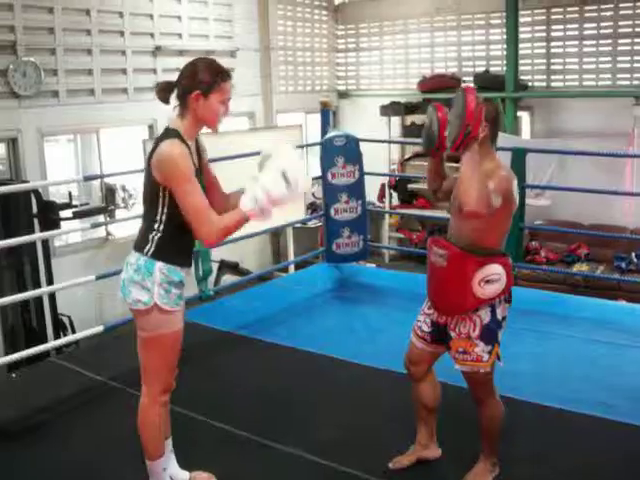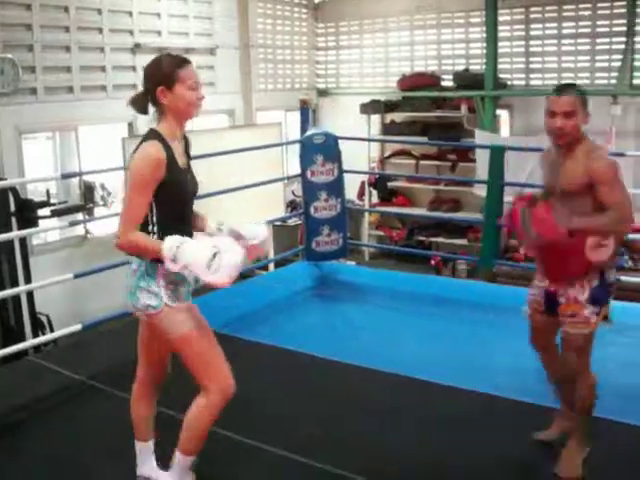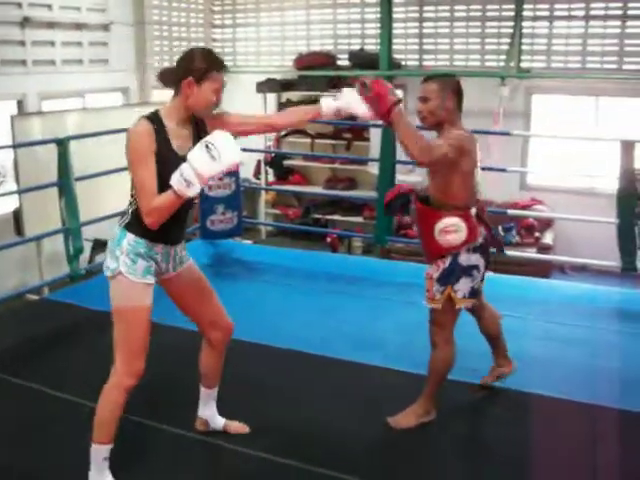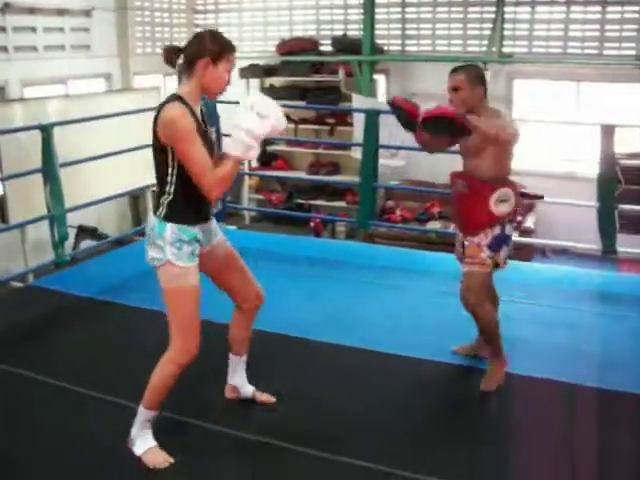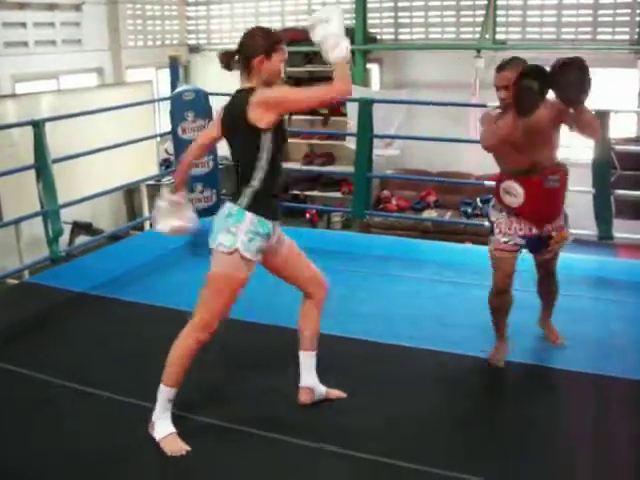
dt=1s
person 1, frame 1
left shoulder: (189, 144)
right shoulder: (171, 152)
left elbow: (217, 204)
right elbow: (210, 233)
left wrist: (256, 189)
right wrist: (260, 199)
left hip: (166, 272)
right hip: (155, 275)
left knee: (164, 383)
right knee: (156, 389)
person 1, frame 2
left shoulder: (178, 144)
right shoulder: (151, 152)
right elbow: (127, 237)
left wrist: (222, 236)
right wrist: (182, 253)
left hip: (170, 279)
right hip: (158, 282)
left knee: (150, 378)
right knee: (219, 387)
person 1, frame 3
left shoulder: (203, 123)
right shoulder: (145, 131)
left elbow: (273, 122)
right elbow: (151, 214)
left wrist: (331, 106)
right wrist: (195, 175)
left hip: (173, 251)
right hip: (135, 252)
left knee: (219, 329)
right knee: (128, 372)
left ankle: (207, 414)
person 1, frame 4
left shoulder: (195, 107)
right shoulder: (175, 114)
left elbow: (214, 167)
right elbow: (213, 187)
left wrist: (246, 135)
right wrist: (245, 140)
left hip: (203, 228)
right hip: (174, 235)
left knee: (251, 298)
right knee: (184, 350)
left ankle: (237, 384)
right ankle: (140, 432)
person 1, frame 5
left shoulder: (238, 104)
right shoulder: (266, 99)
left elbow: (194, 150)
right elbow: (341, 90)
left wrist: (177, 192)
right wrist: (337, 46)
left hip: (261, 224)
right hip: (243, 225)
left knee: (317, 288)
right knee: (202, 328)
left ankle: (308, 385)
right ankle: (161, 416)
person 2, frame 1
left shoulder: (499, 177)
right shoulder: (473, 168)
left elbow: (473, 207)
right elbow: (440, 190)
left wrist: (467, 146)
right wrist: (436, 154)
left hip: (478, 301)
right hip: (444, 293)
left knee: (480, 388)
right knee: (416, 364)
right ankle: (426, 442)
person 2, frame 2
left shoulder: (598, 163)
right shoulder: (549, 156)
left elbow: (623, 221)
left wrist: (569, 221)
left hip: (585, 274)
right hip: (550, 268)
left knee: (574, 360)
right knee: (541, 341)
left ankle: (578, 440)
right ankle: (567, 414)
person 2, frame 3
left shoulder: (458, 139)
right shoulder: (450, 140)
left elbow: (423, 157)
left wrist: (391, 109)
right wrist: (418, 195)
left hip: (456, 248)
right hip: (457, 242)
left knee: (440, 330)
right knee: (476, 304)
left ankle: (425, 406)
right ankle: (502, 361)
person 2, frame 4
left shoulder: (498, 120)
right shoulder: (463, 123)
left elbow: (509, 137)
right elbow: (431, 144)
left wrist: (467, 119)
right wrist: (413, 122)
left hip: (492, 220)
right hip: (468, 217)
left knee: (472, 296)
right knee: (479, 286)
left ankle: (497, 358)
right ankle: (483, 342)
person 2, frame 5
left shoulder: (552, 109)
right shoulder: (492, 118)
left elbow: (594, 132)
right elbow: (488, 143)
left wrist: (576, 102)
right wrist: (518, 112)
left hip: (547, 207)
right hip: (510, 209)
left knee: (548, 272)
right knee: (501, 284)
left ankle: (545, 320)
right ankle: (500, 340)
